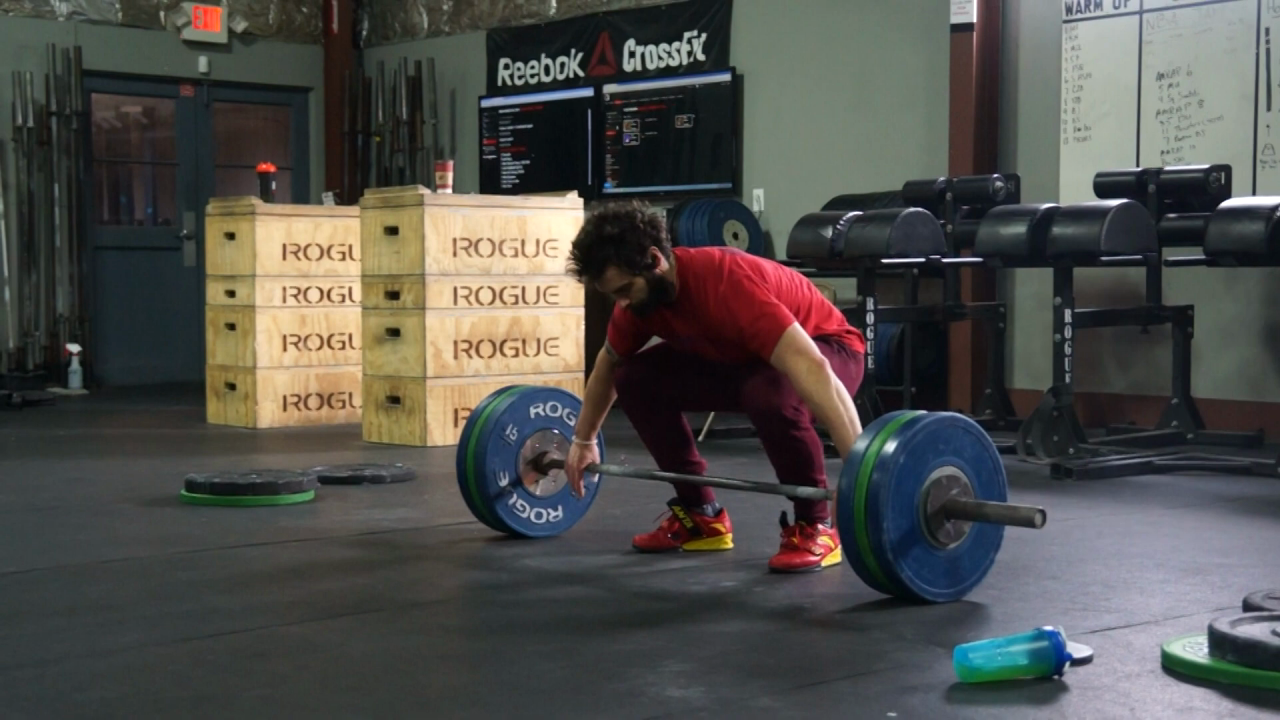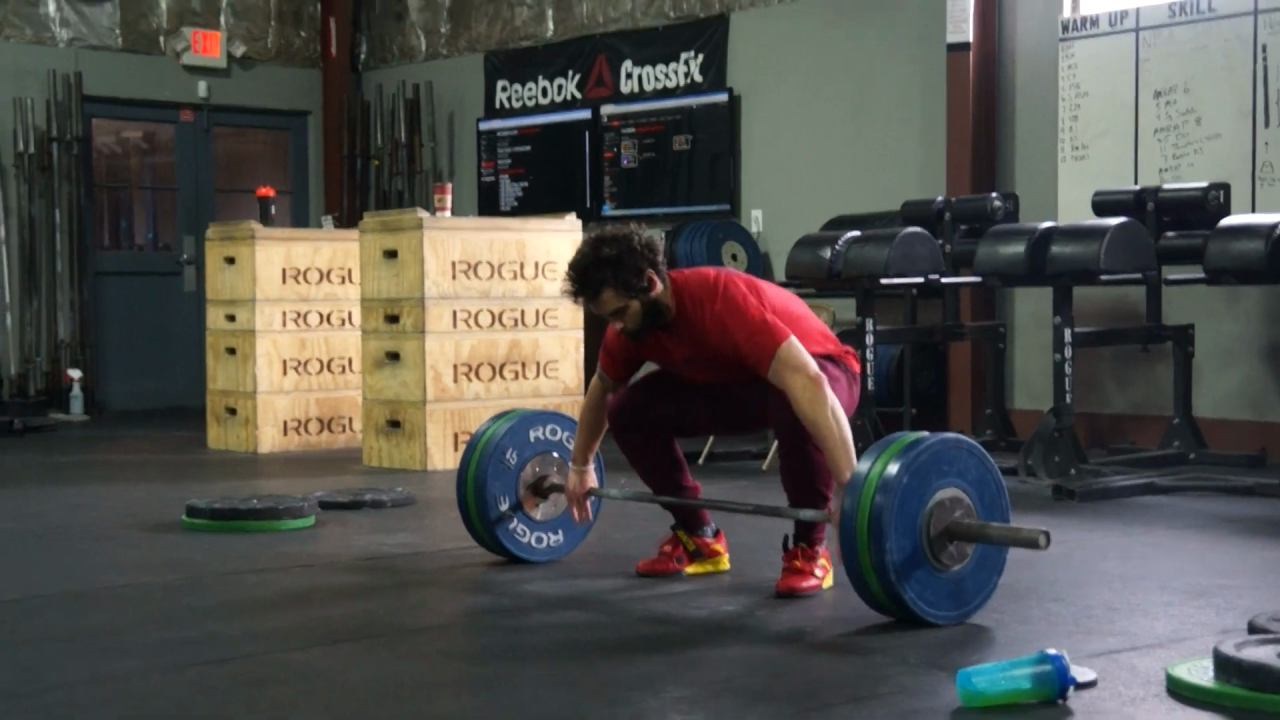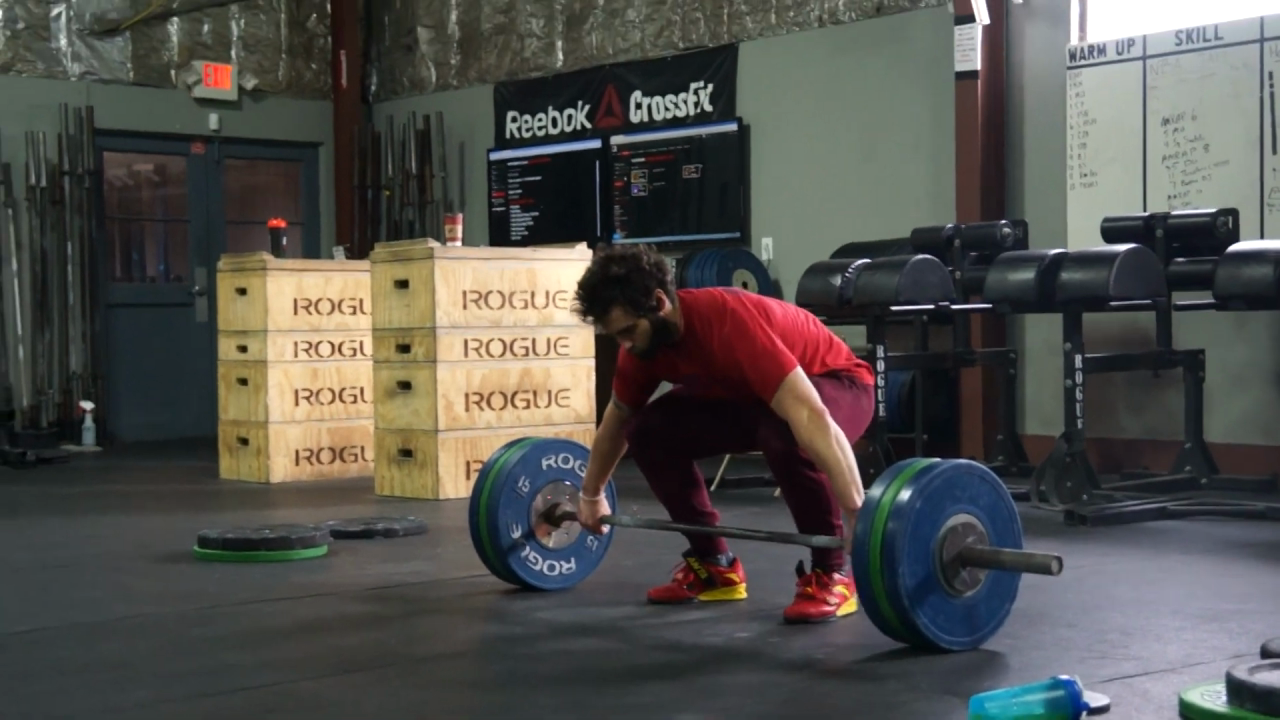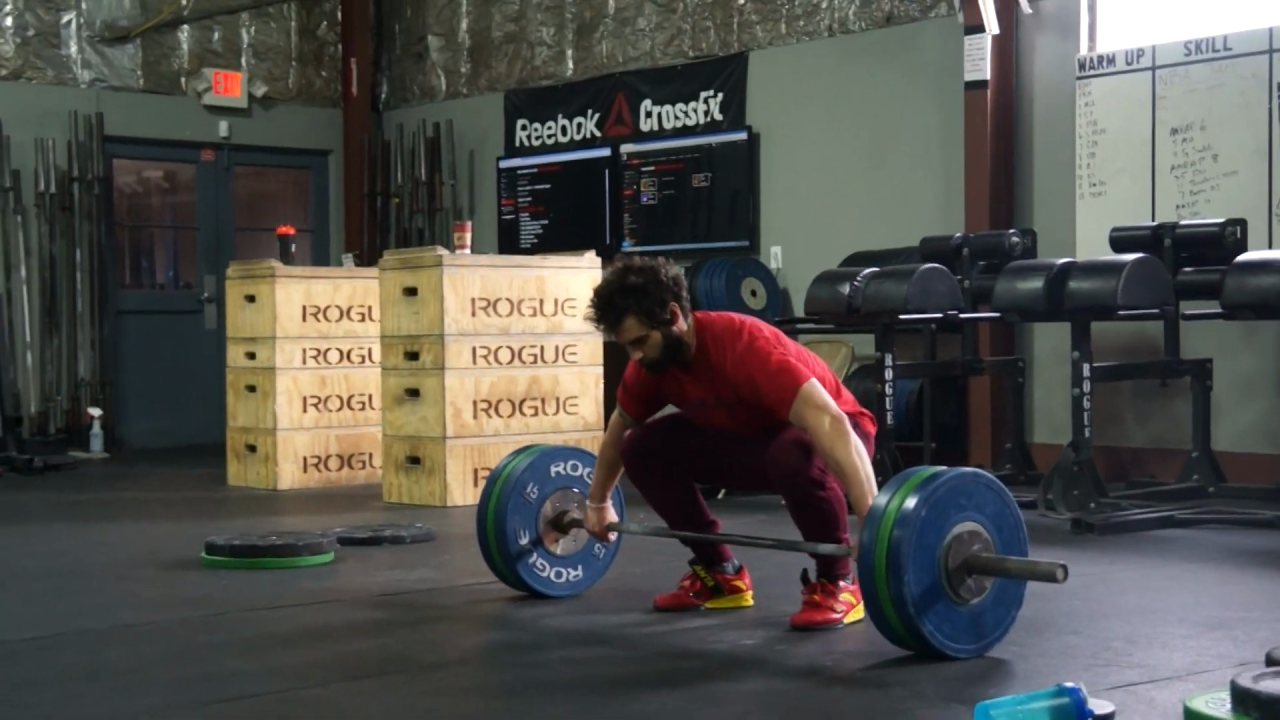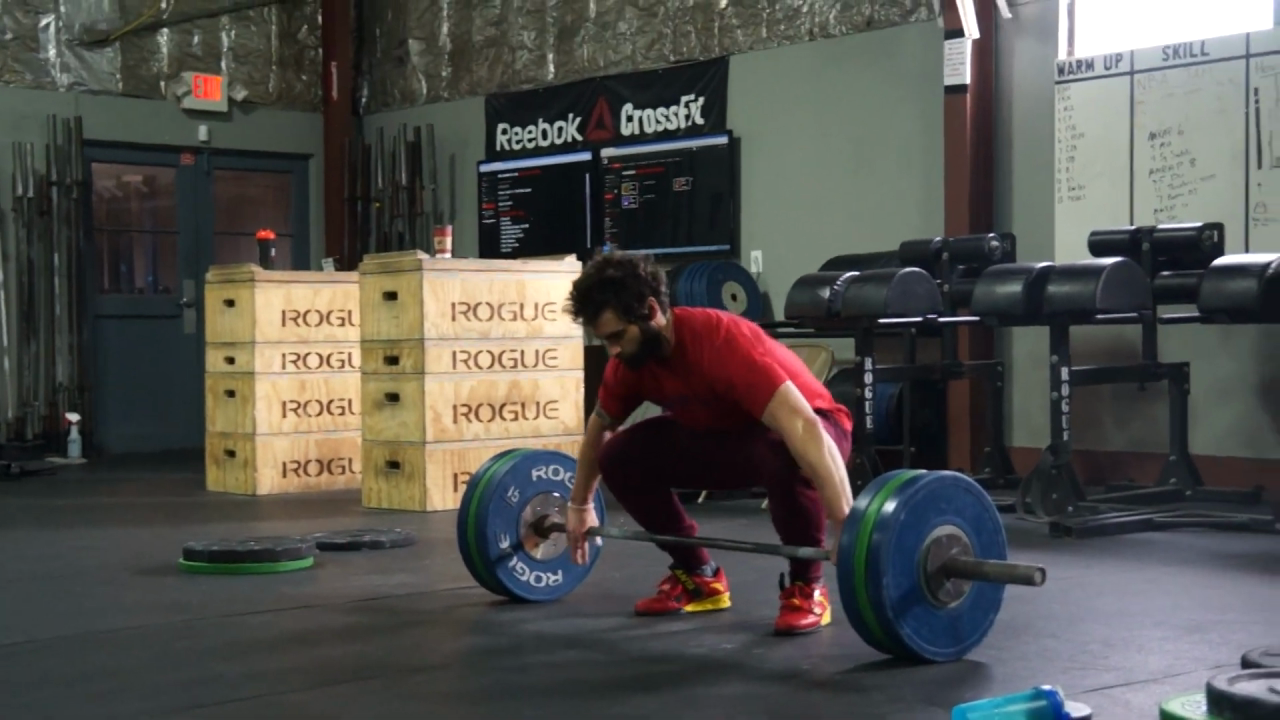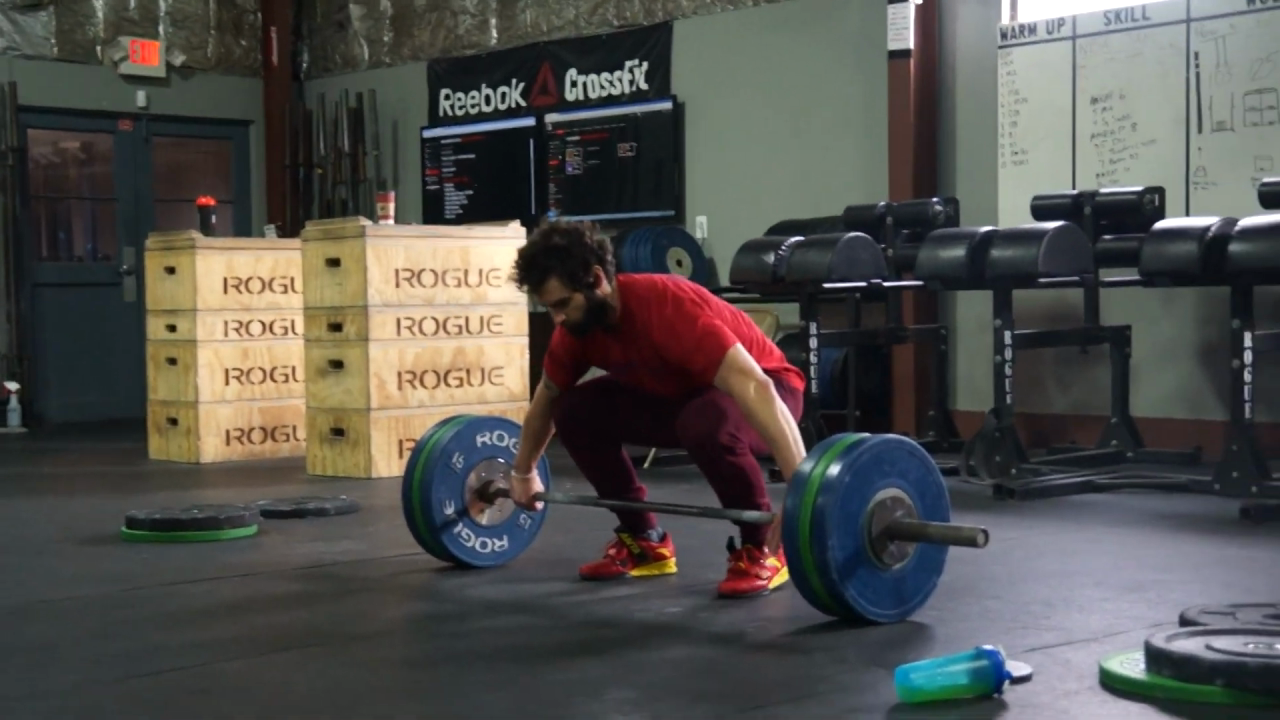
dt=0.3s
person 1, frame 1
left shoulder: (724, 283)
right shoulder: (636, 296)
left elbow: (810, 369)
right elbow: (608, 364)
right wrist: (583, 441)
left hip: (825, 349)
left knee: (771, 398)
right knee: (635, 379)
left ankle: (814, 527)
right ankle: (700, 514)
person 1, frame 2
left shoulder: (721, 301)
right shoulder: (630, 321)
left elbow: (807, 385)
right elbow: (601, 390)
left wrist: (850, 488)
right wrist: (580, 467)
left hip: (818, 367)
left knee: (796, 412)
right knee: (628, 410)
left ankle: (810, 549)
right ankle: (699, 536)
person 1, frame 3
left shoulder: (728, 324)
right shoulder: (643, 340)
left elbow: (808, 415)
right elbow: (617, 418)
left wrist: (859, 515)
right wrist: (591, 495)
left hip: (836, 384)
left knee: (786, 440)
right knee: (646, 431)
left ankle: (832, 574)
right ankle: (714, 563)
person 1, frame 4
left shoulder: (743, 346)
right shoulder: (651, 362)
left elbow: (828, 424)
right elbow: (620, 428)
right wrist: (598, 503)
left hip: (837, 428)
left knee: (795, 457)
right knee: (641, 448)
left ankle: (837, 584)
right ankle: (719, 572)
person 1, frame 5
left shoulder: (720, 343)
right shoulder: (628, 359)
left elbow: (801, 427)
right elbow: (599, 429)
right wrist: (579, 506)
left hip: (815, 427)
left knee: (785, 456)
right knee: (619, 457)
left ankle: (807, 587)
right ankle: (697, 575)
person 1, frame 6
left shoulder: (667, 307)
right shoulder: (576, 328)
left elbow: (753, 388)
right elbow: (546, 397)
right wrist: (523, 473)
left hip: (765, 387)
left knee: (706, 426)
right knee: (572, 410)
left ankle: (759, 550)
right ankle: (644, 539)
